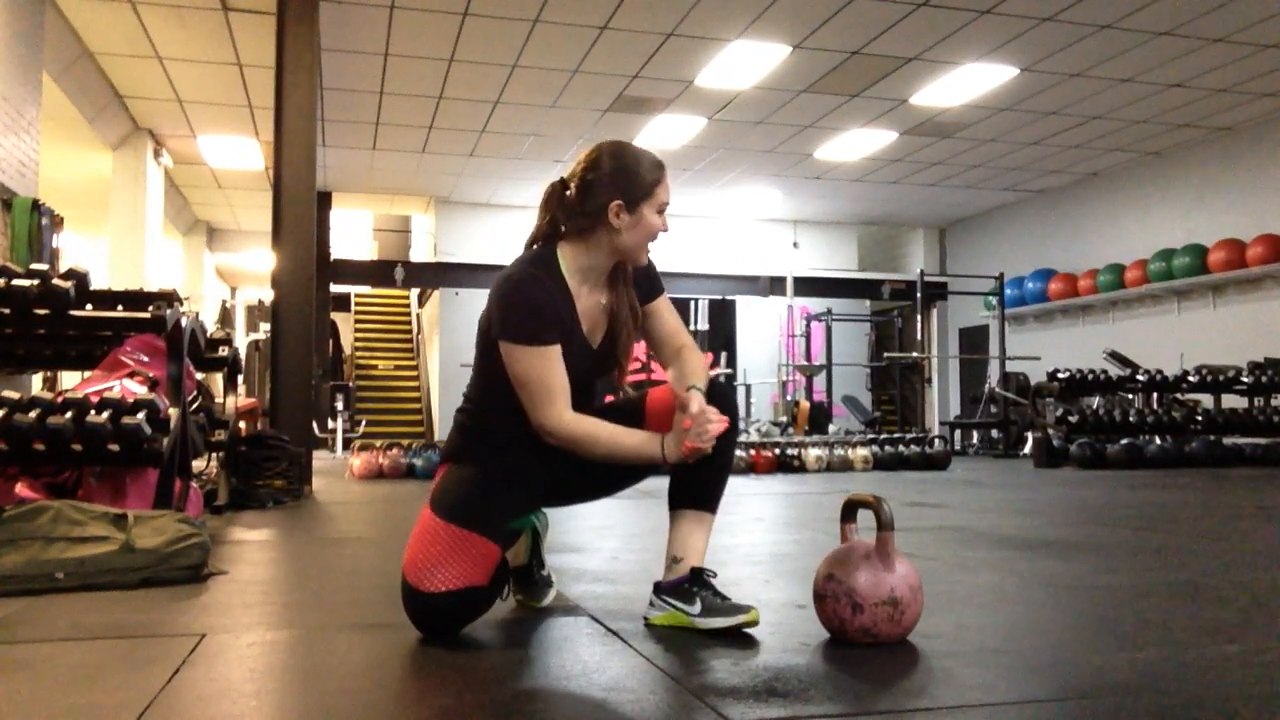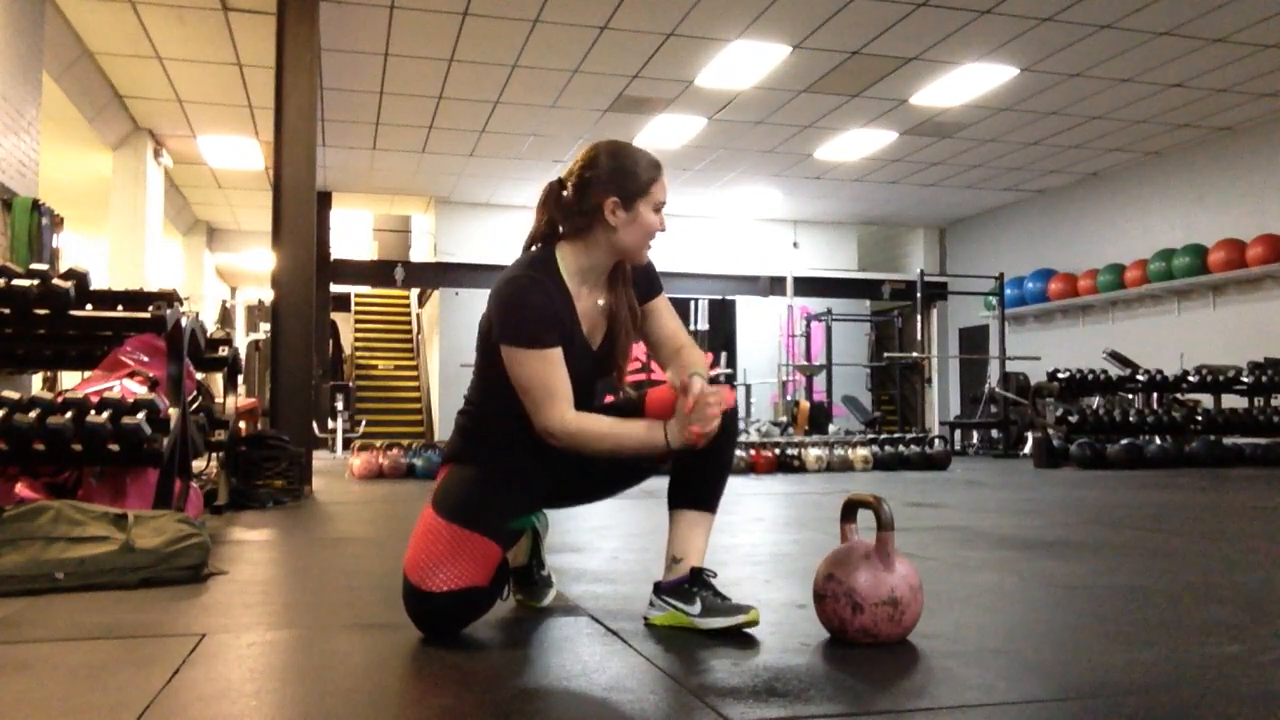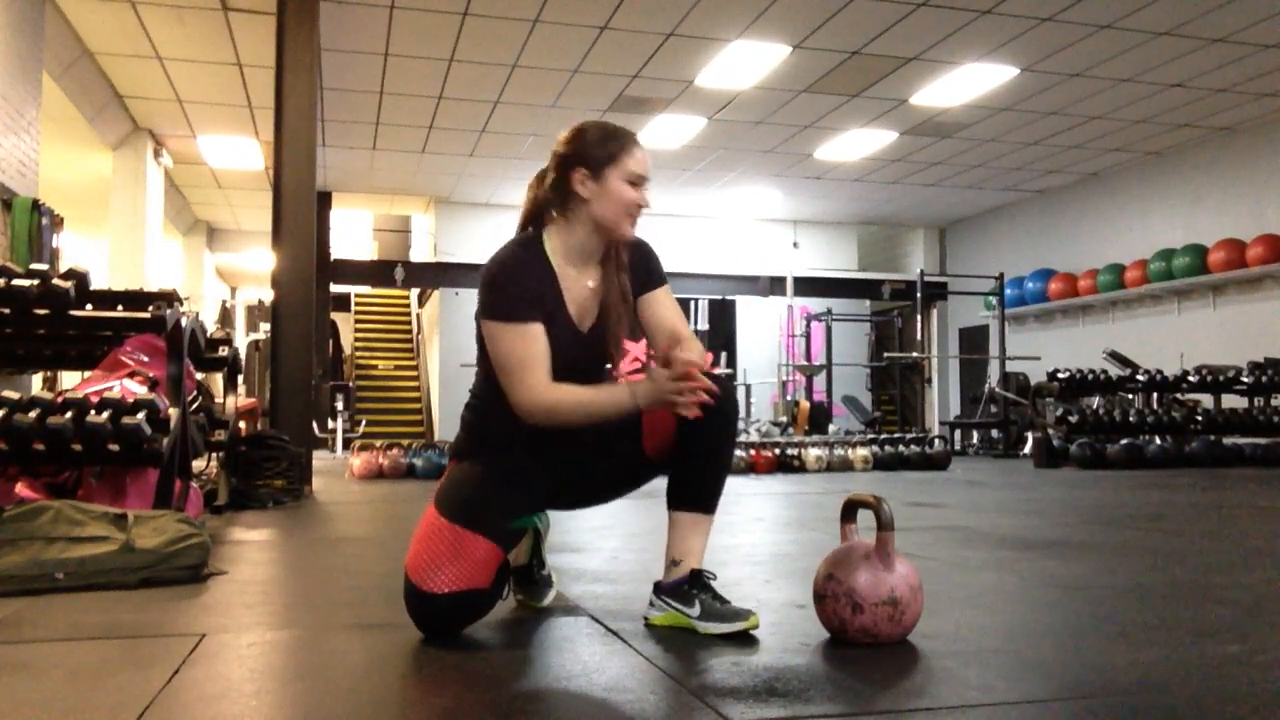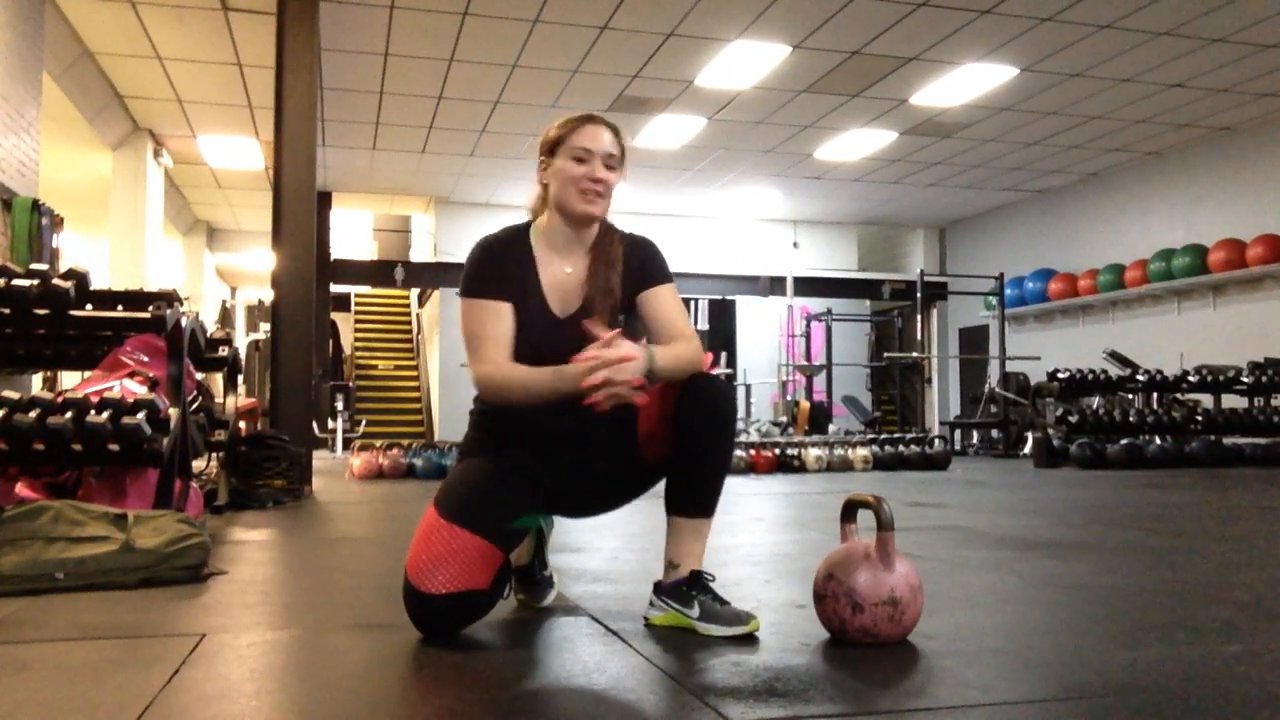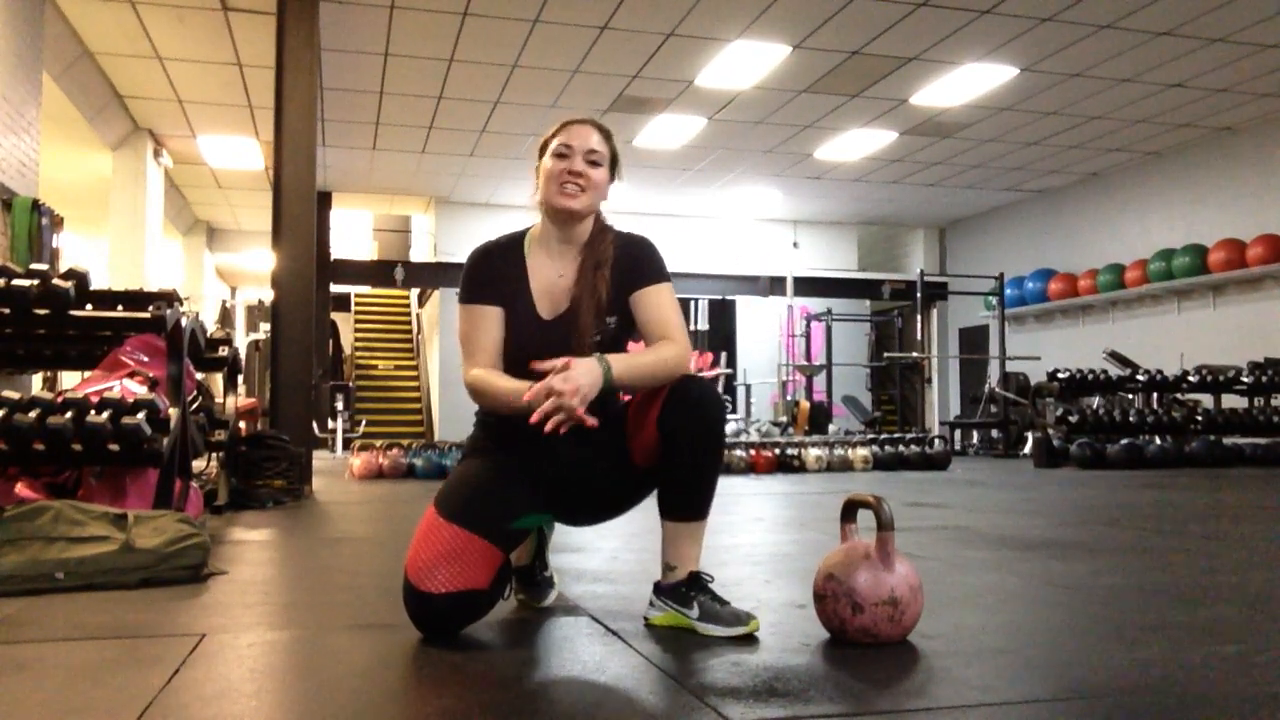
dt=0.2s
person 1, frame 1
left shoulder: (634, 272)
right shoulder: (526, 289)
left elbow: (681, 350)
right elbow: (553, 421)
left wrist: (693, 397)
right wrist: (667, 447)
left hip: (578, 446)
right hip: (497, 455)
left knee: (715, 402)
right knee: (435, 608)
left ankle: (680, 588)
right ankle: (520, 542)
person 1, frame 2
left shoulder: (634, 273)
right shoulder: (526, 292)
left elbow: (680, 350)
right elbow: (556, 423)
left wrist: (695, 384)
right wrist: (670, 434)
left hip: (579, 447)
right hip: (498, 457)
left knee: (715, 407)
right knee: (437, 607)
left ankle: (679, 587)
right ankle: (520, 542)
person 1, frame 3
left shoulder: (635, 260)
right shoulder: (513, 271)
left elbow: (685, 344)
right elbow: (534, 400)
left wrist: (676, 365)
right wrist: (645, 391)
left hip: (586, 444)
right hip: (504, 455)
left knee: (710, 400)
right knee: (438, 608)
left ankle: (679, 588)
right ankle: (521, 541)
person 1, frame 4
left shoulder: (636, 256)
right shoulder: (496, 257)
left elbow: (687, 349)
right elbow: (490, 377)
left wrist: (640, 362)
right wrist: (579, 374)
left hip: (596, 447)
right hip: (510, 453)
left knee: (708, 398)
right knee: (435, 609)
left ankle: (680, 589)
right ankle: (524, 541)
person 1, frame 5
left shoulder: (632, 256)
right shoulder: (491, 264)
left elbow: (676, 352)
right elbow: (479, 377)
left wrist: (599, 372)
right wrist: (538, 395)
left hip: (599, 451)
right hip: (511, 455)
left knee: (696, 401)
right knee: (434, 608)
left ankle: (679, 591)
right ankle: (525, 541)
